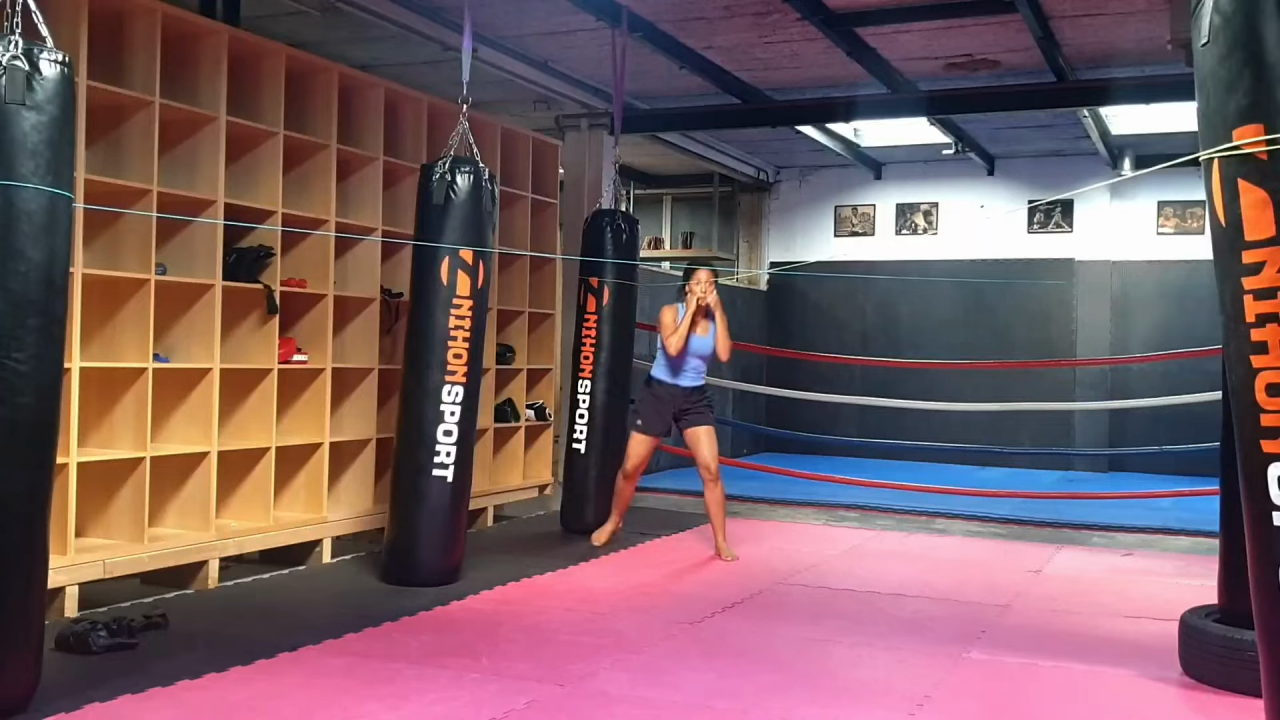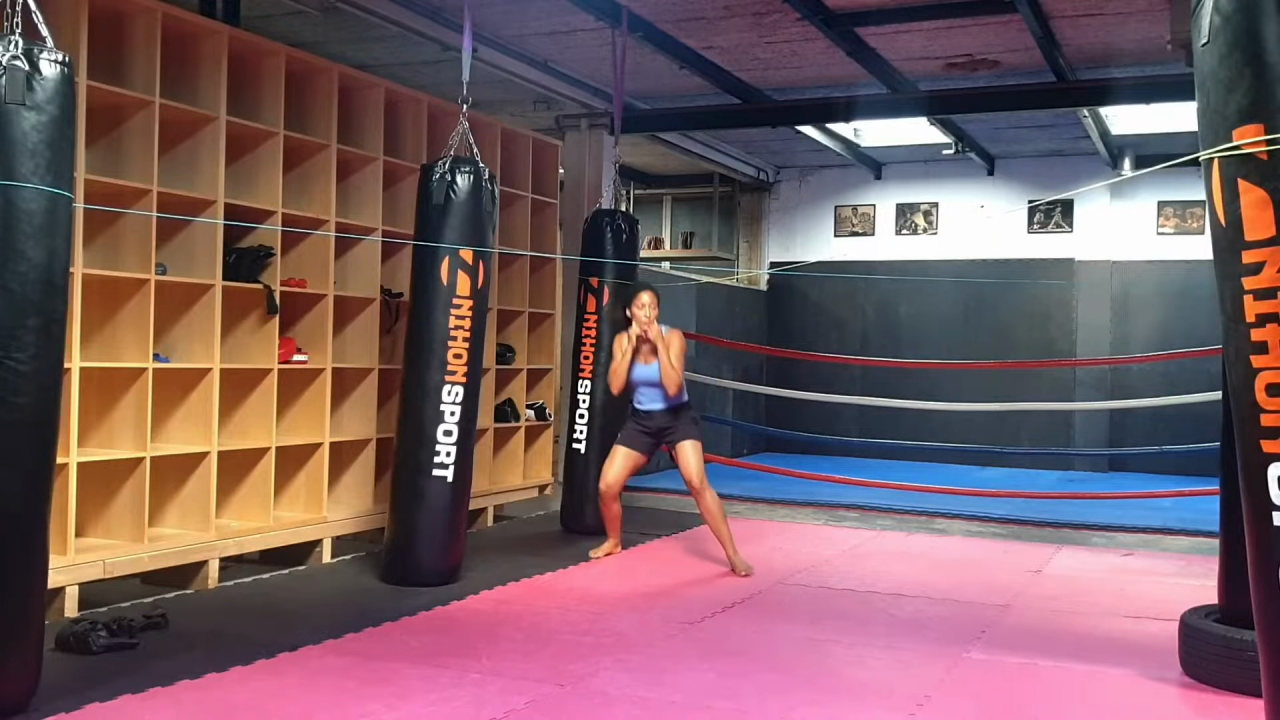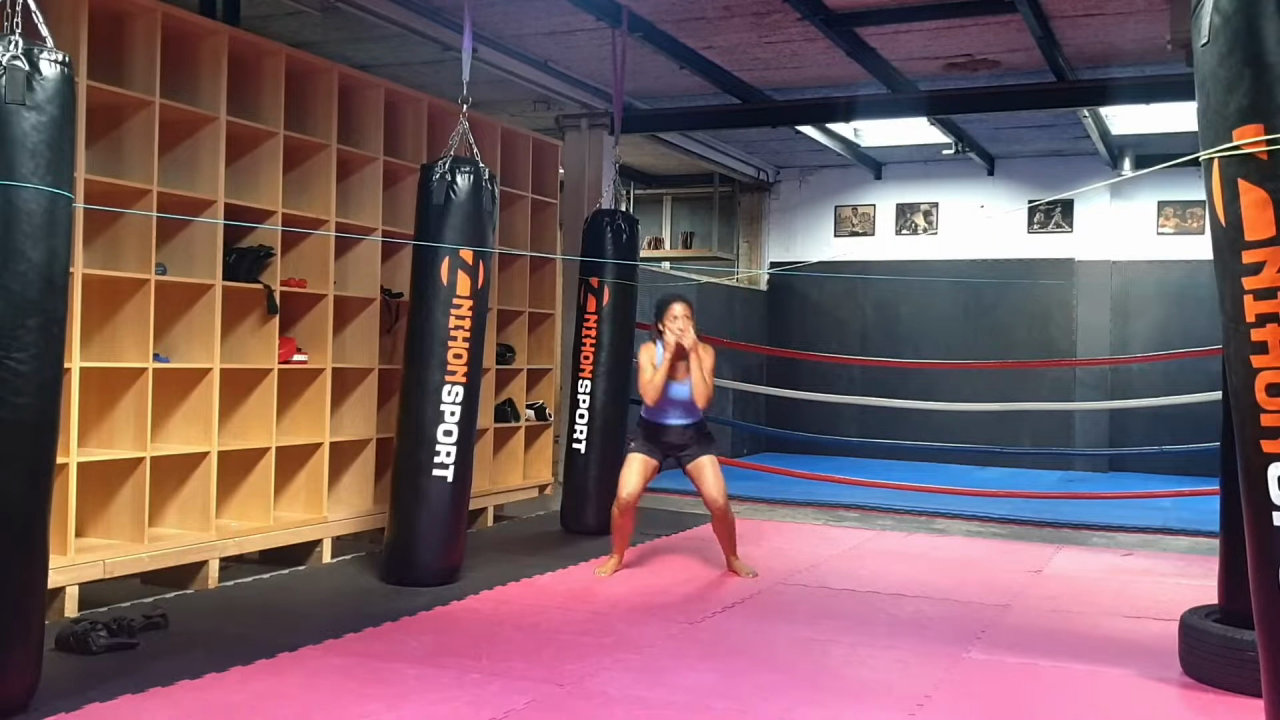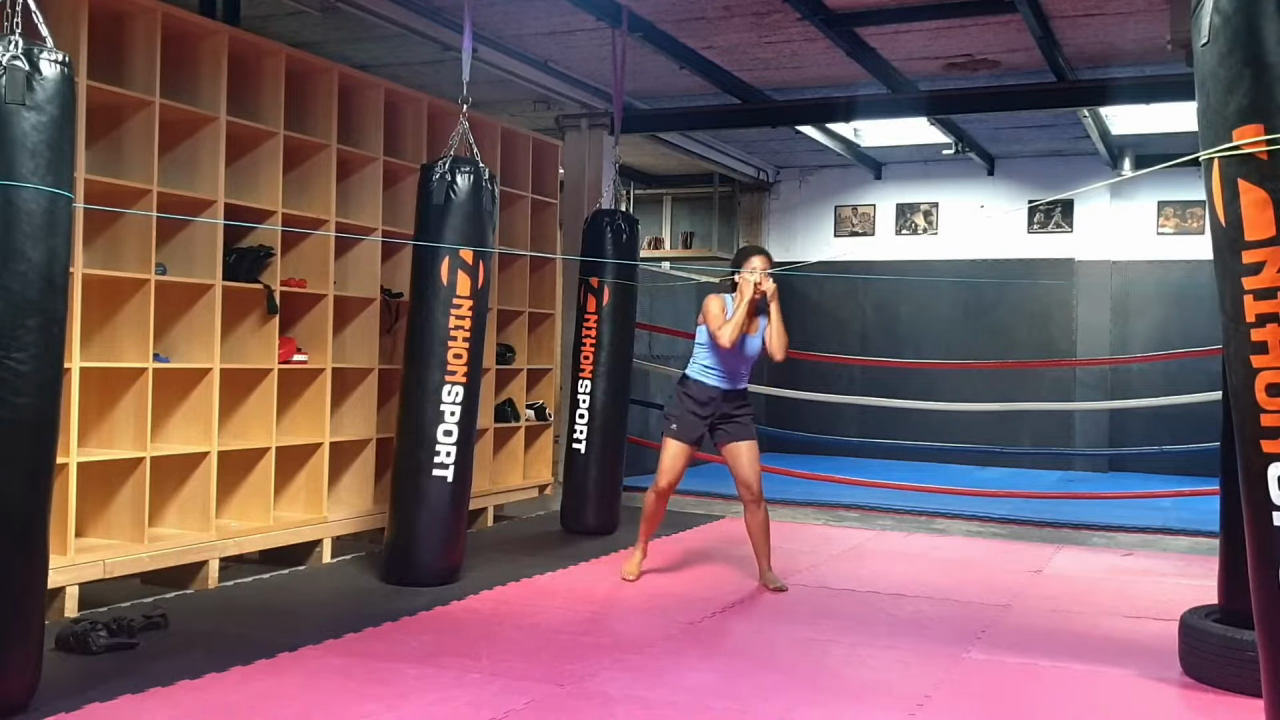
dt=1s
person 1, frame 1
left shoulder: (716, 319)
right shoulder: (670, 312)
left elbow: (724, 355)
right elbow: (672, 348)
left wrist: (718, 313)
right wrist: (690, 311)
left hip: (695, 399)
right hip: (658, 393)
left knee: (710, 470)
right knee: (631, 468)
left ankle: (720, 543)
right ankle: (614, 521)
person 1, frame 2
left shoulder: (674, 338)
right shoulder: (622, 341)
left elbow: (673, 388)
right elbow: (615, 387)
left wrist: (658, 343)
right wrist: (630, 346)
left hip: (677, 419)
right hip: (641, 421)
left knee: (697, 483)
right knee: (607, 486)
left ankle: (733, 554)
right ankle: (613, 542)
person 1, frame 3
left shoulder: (703, 353)
right shoulder: (647, 352)
left elbow: (702, 401)
right elbow: (649, 398)
left wrist: (691, 353)
right wrist: (667, 355)
left hip: (692, 434)
right hip: (652, 432)
left knee: (718, 501)
right knee: (626, 497)
left ankle: (733, 560)
right ankle: (615, 558)
person 1, frame 4
left shoulder: (765, 313)
right shoulder: (715, 302)
left elbow: (779, 354)
right elbow: (726, 340)
left wrist: (773, 303)
right wrist: (745, 300)
left hip: (735, 403)
right hip: (694, 397)
left knee: (752, 491)
right knee: (665, 484)
left ankle: (766, 571)
right ankle: (640, 551)
